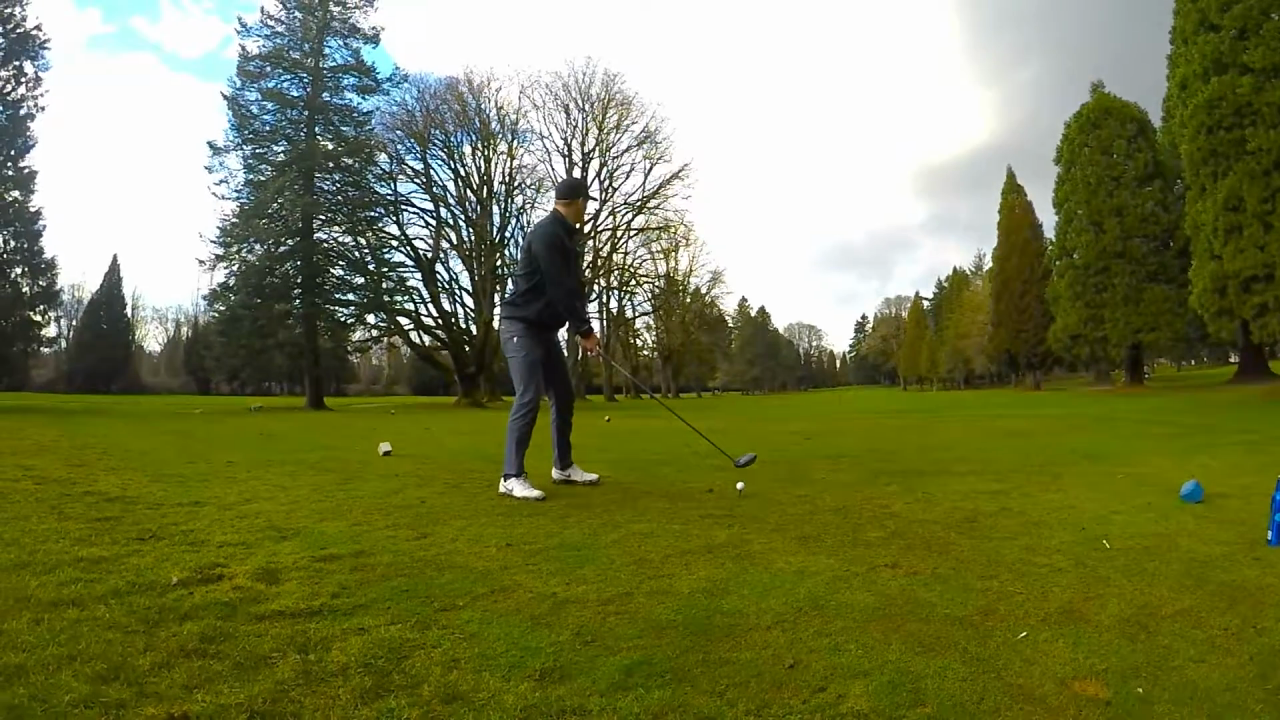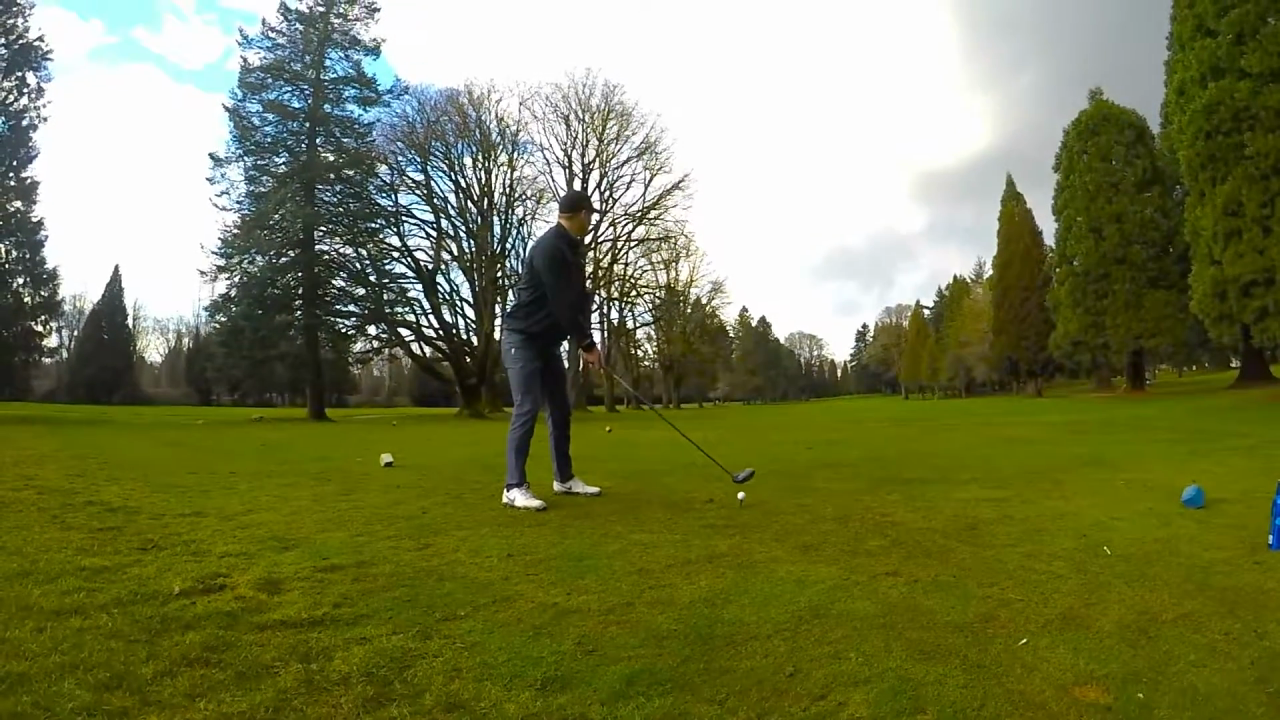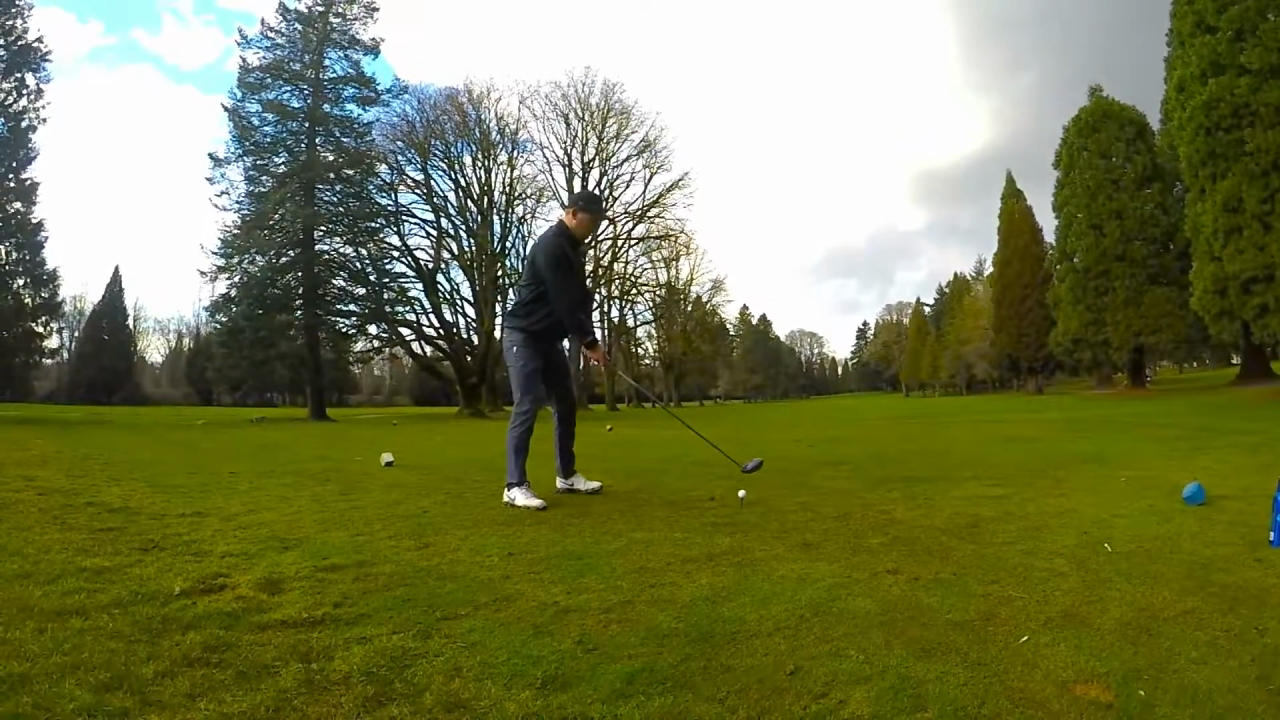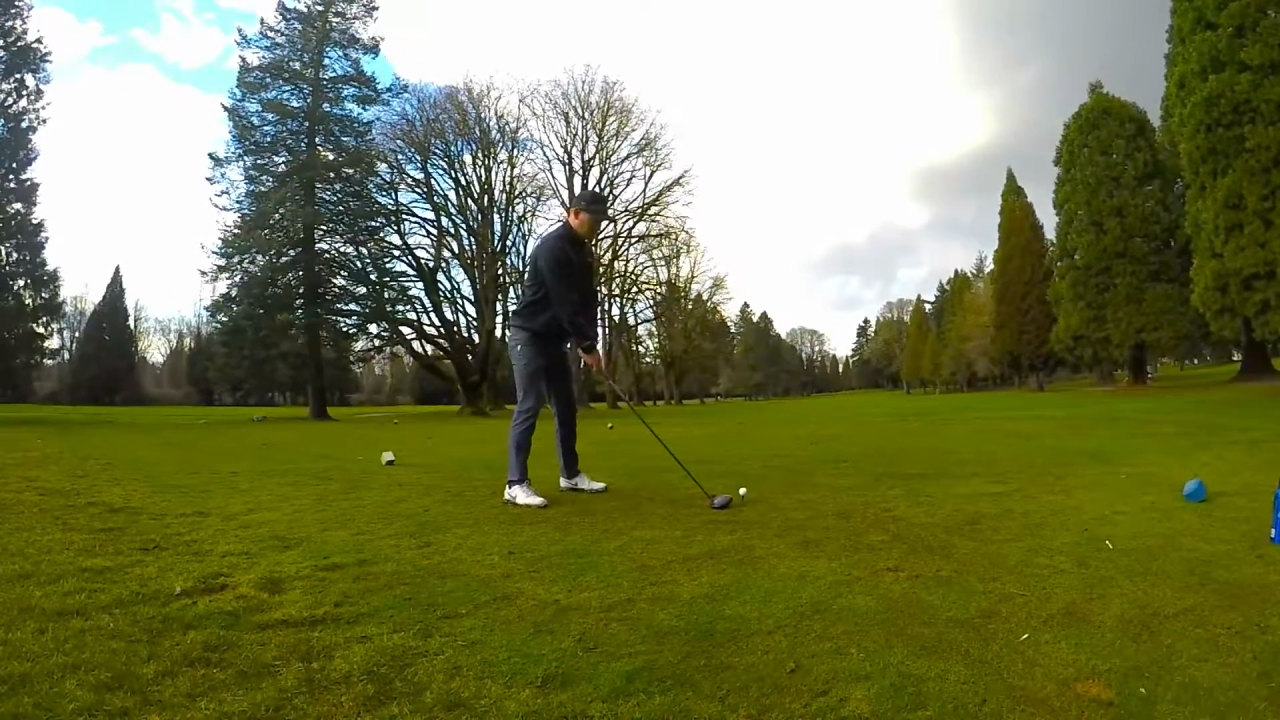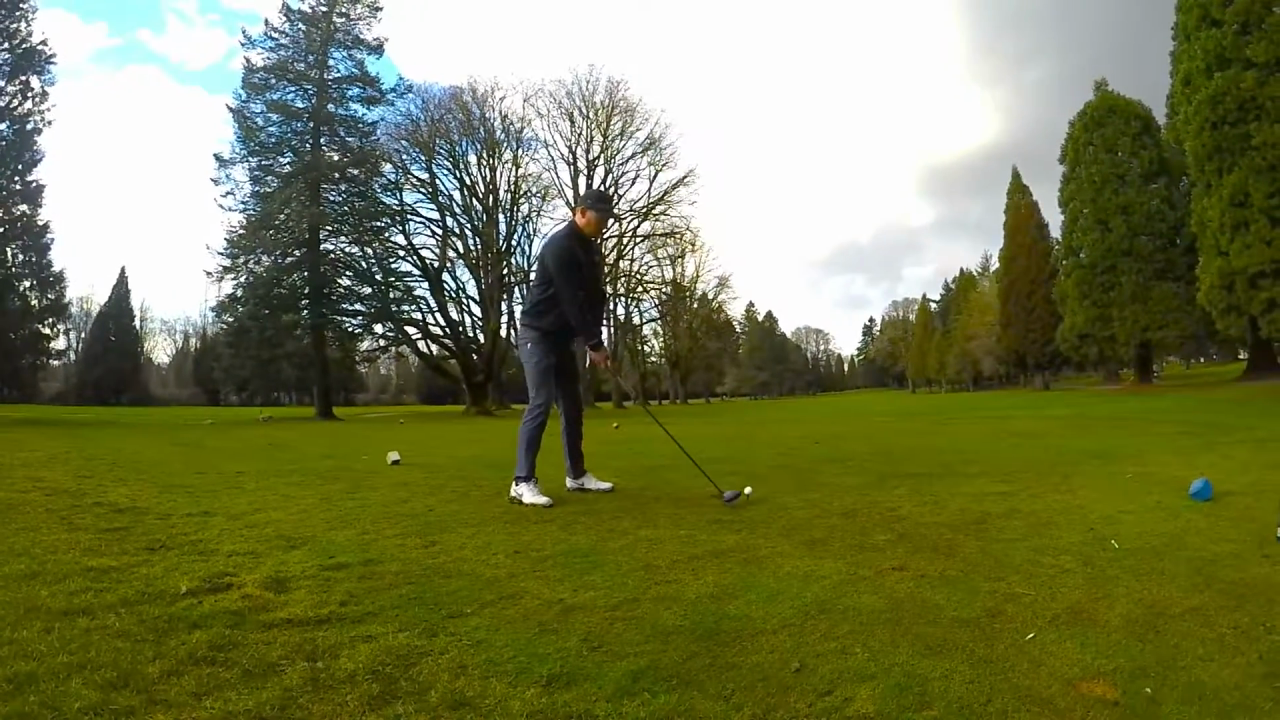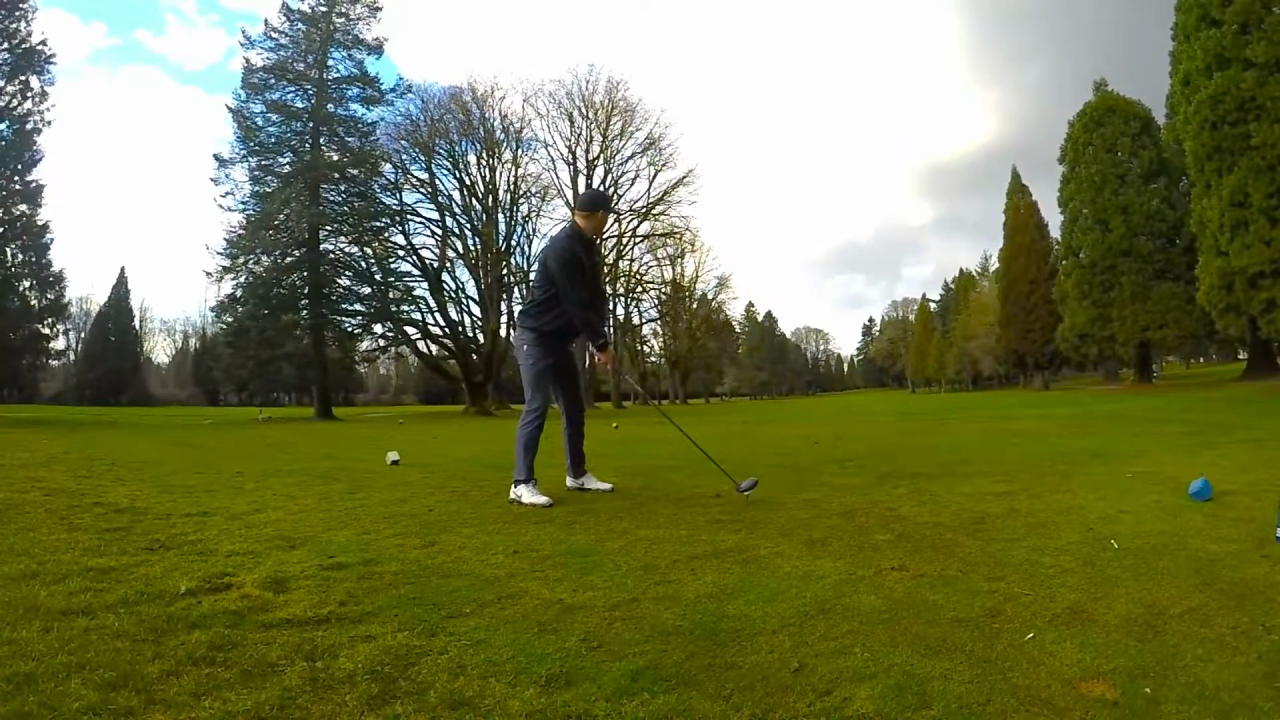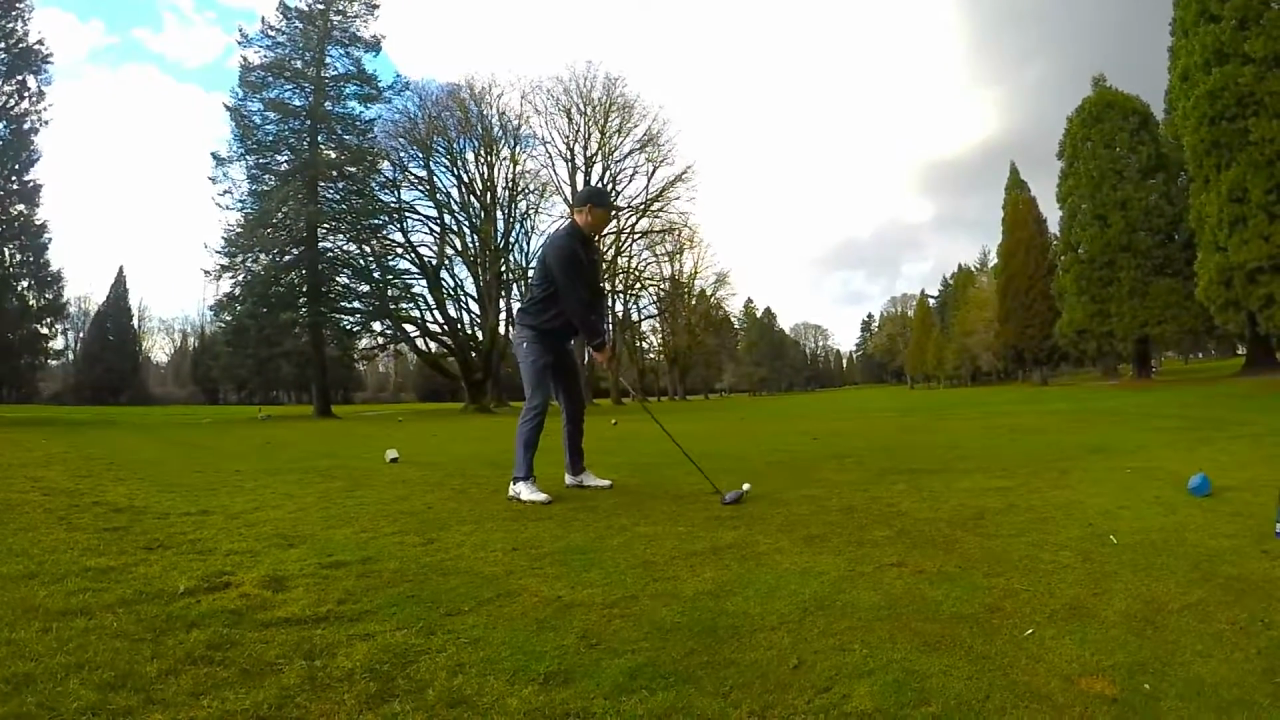
dt=0.7s
person 1, frame 1
left shoulder: (567, 237)
right shoulder: (546, 234)
left elbow: (574, 287)
right elbow: (559, 289)
left wrist: (581, 329)
right wrist: (584, 330)
left hip: (545, 328)
right hip: (522, 325)
left knee: (564, 395)
right knee: (529, 397)
left ankle: (563, 466)
right ankle: (512, 477)
person 1, frame 2
left shoulder: (572, 250)
right shoulder: (549, 248)
left elbow: (579, 301)
right elbow: (562, 304)
left wrist: (584, 342)
right wrist: (586, 344)
left hip: (547, 341)
right hip: (522, 338)
left knee: (561, 409)
right knee: (527, 408)
left ankle: (564, 478)
right ankle: (515, 487)
person 1, frame 3
left shoulder: (573, 248)
right shoulder: (550, 245)
left elbow: (580, 298)
right elbow: (564, 302)
left wrist: (587, 339)
right wrist: (589, 341)
left hip: (549, 338)
right hip: (524, 336)
left knee: (566, 404)
right knee: (527, 406)
left ankle: (567, 474)
right ankle: (515, 486)
person 1, frame 4
left shoulder: (583, 250)
right shoulder: (553, 247)
left elbow: (588, 300)
right elbow: (564, 304)
left wrist: (588, 342)
right wrist: (587, 346)
left hip: (555, 339)
right hip: (529, 336)
left knee: (566, 407)
right knee: (530, 406)
left ankle: (570, 474)
right ankle: (516, 484)
person 1, frame 5
left shoulder: (592, 249)
right shoulder: (560, 245)
left elbow: (595, 299)
right elbow: (572, 302)
left wrist: (595, 341)
right wrist: (595, 343)
left hip: (562, 338)
right hip: (538, 335)
left knee: (573, 406)
right knee: (541, 404)
left ankle: (577, 475)
right ankle: (523, 482)
person 1, frame 6
left shoulder: (590, 248)
right shoulder: (562, 248)
left elbow: (596, 299)
right elbow: (576, 304)
left wrist: (600, 341)
right wrist: (601, 344)
left hip: (561, 339)
right hip: (535, 336)
left knee: (574, 406)
right knee: (537, 406)
left ankle: (577, 474)
right ankle: (522, 483)
person 1, frame 7
left shoulder: (588, 247)
right shoulder: (562, 246)
left elbow: (595, 298)
right elbow: (574, 303)
left wrist: (600, 340)
right wrist: (597, 344)
left hip: (559, 337)
right hip: (534, 334)
left knee: (575, 403)
right knee: (538, 403)
left ankle: (576, 472)
right ankle: (521, 481)
